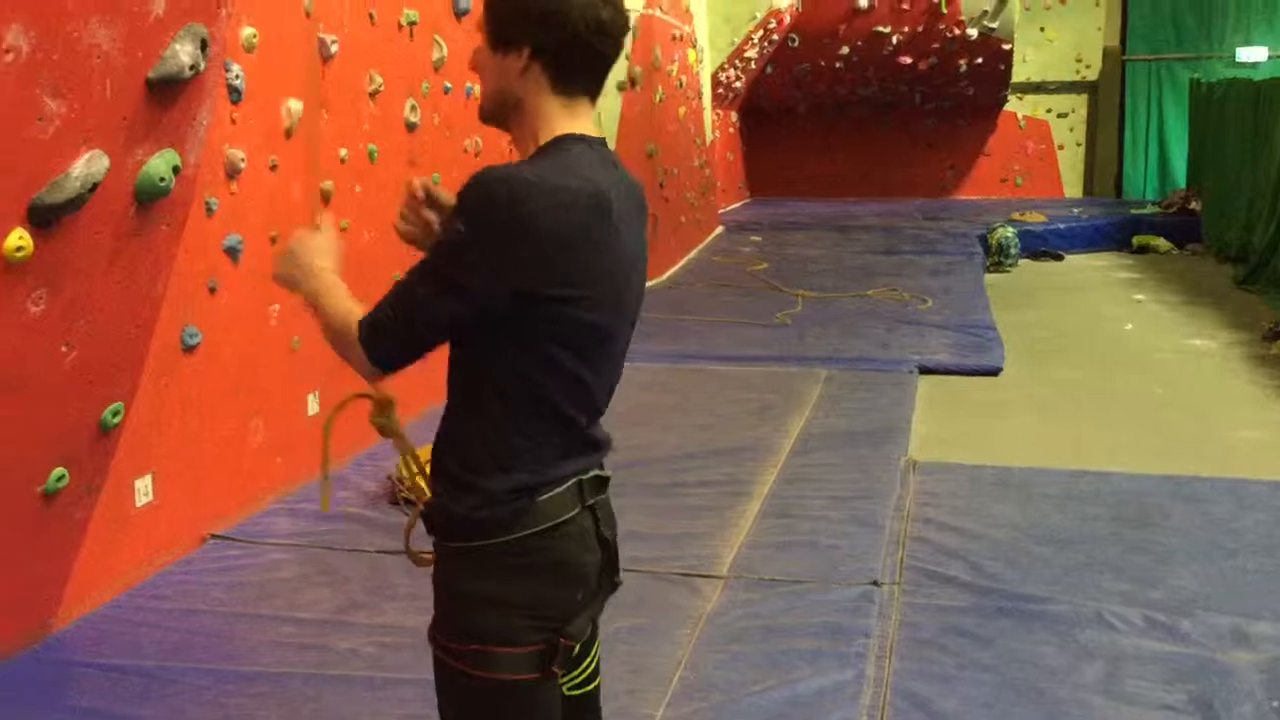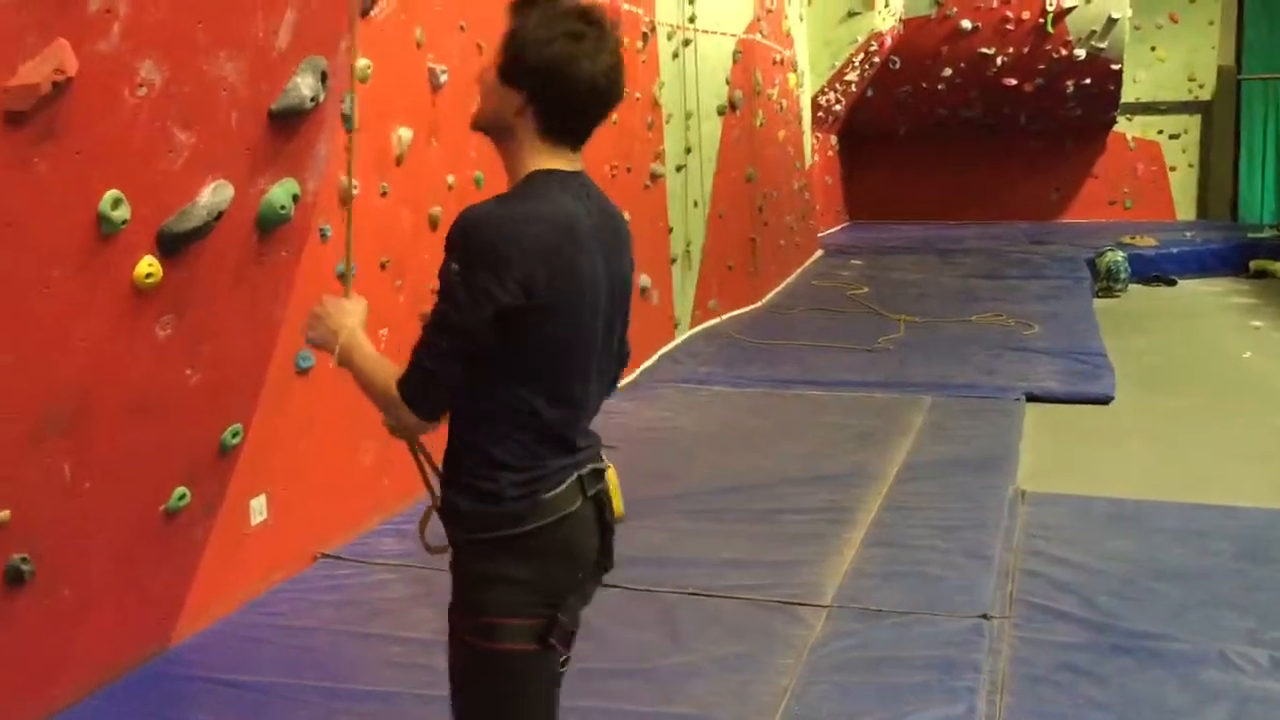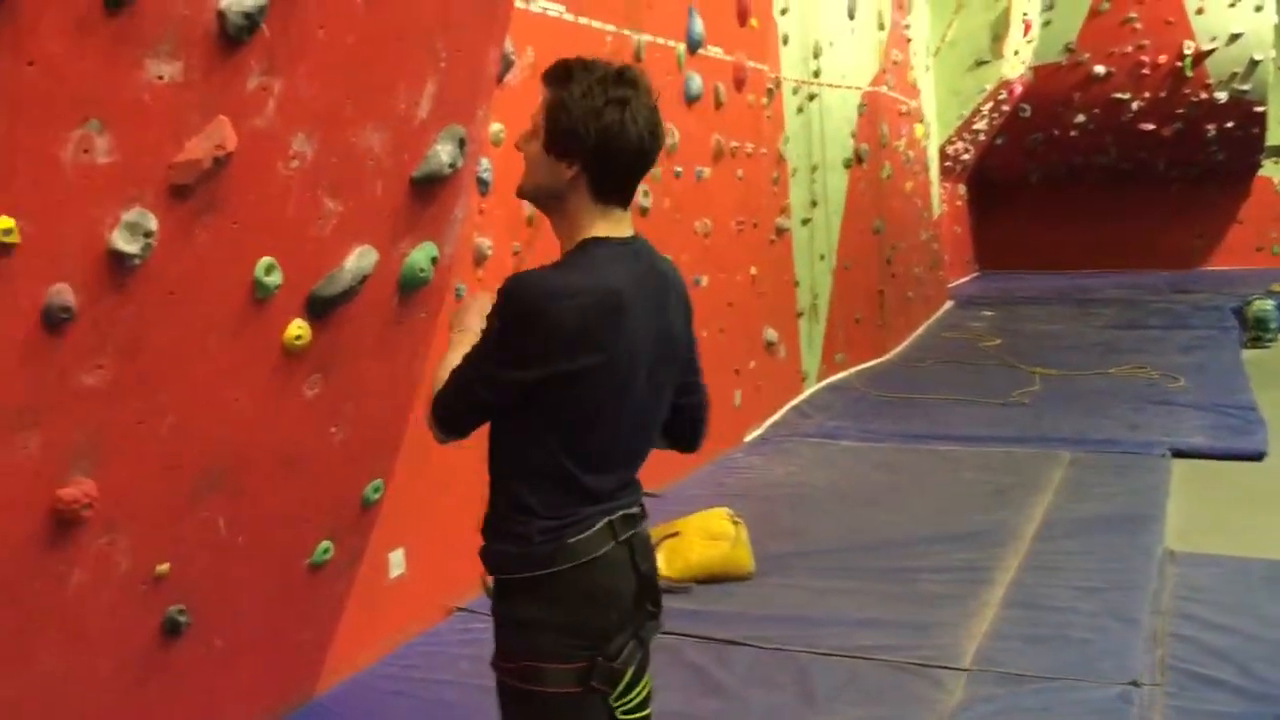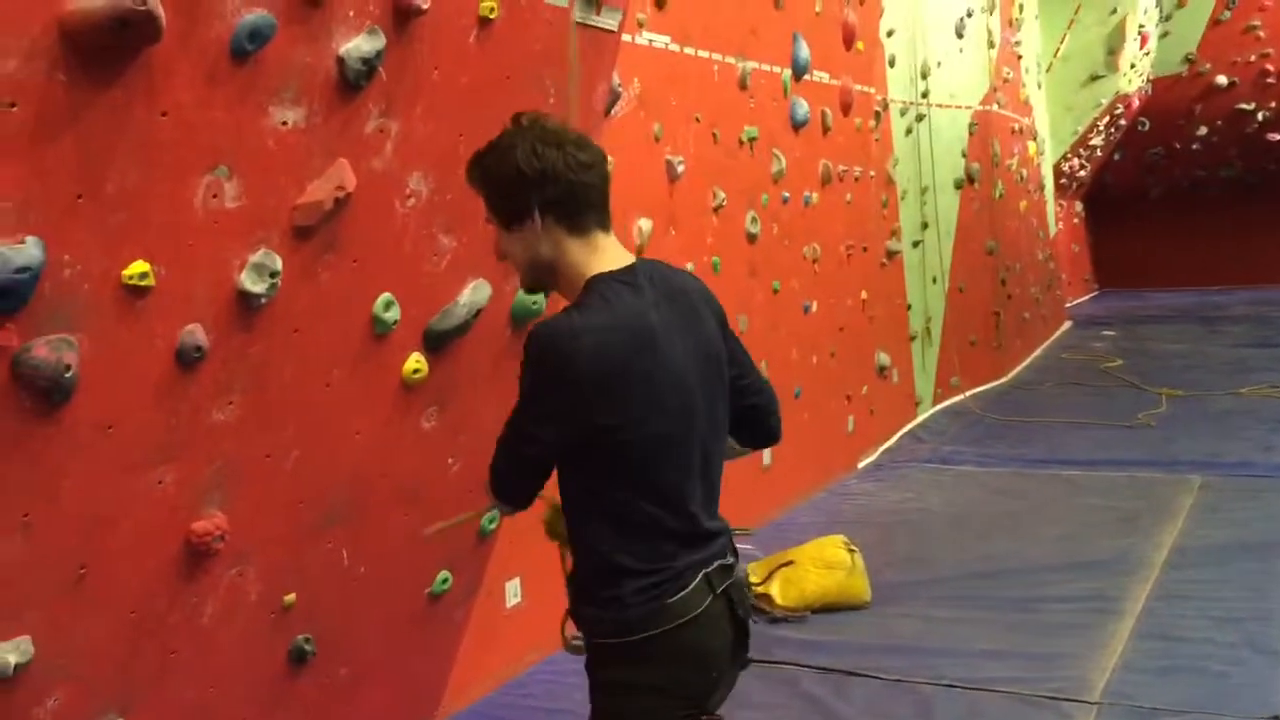
dt=1s
person 1, frame 1
left shoulder: (518, 195)
right shoulder: (615, 189)
left elbow: (377, 350)
left wrist: (316, 274)
right wrist: (459, 244)
left hip: (504, 548)
right hip: (570, 522)
person 1, frame 2
left shoulder: (496, 231)
right shoulder: (604, 221)
left elbow: (416, 406)
left wrist: (344, 335)
left hip: (515, 536)
right hip: (572, 510)
person 1, frame 3
left shoulder: (544, 297)
right shoulder: (664, 282)
left elbow: (448, 419)
right elbow: (689, 429)
left wrist: (472, 329)
left hip: (554, 578)
right hip: (624, 555)
person 1, frame 4
left shoulder: (569, 343)
right shoulder: (687, 294)
left elbow: (511, 490)
right elbow: (762, 424)
left wrist: (539, 413)
left hip: (651, 633)
right hip: (712, 599)
